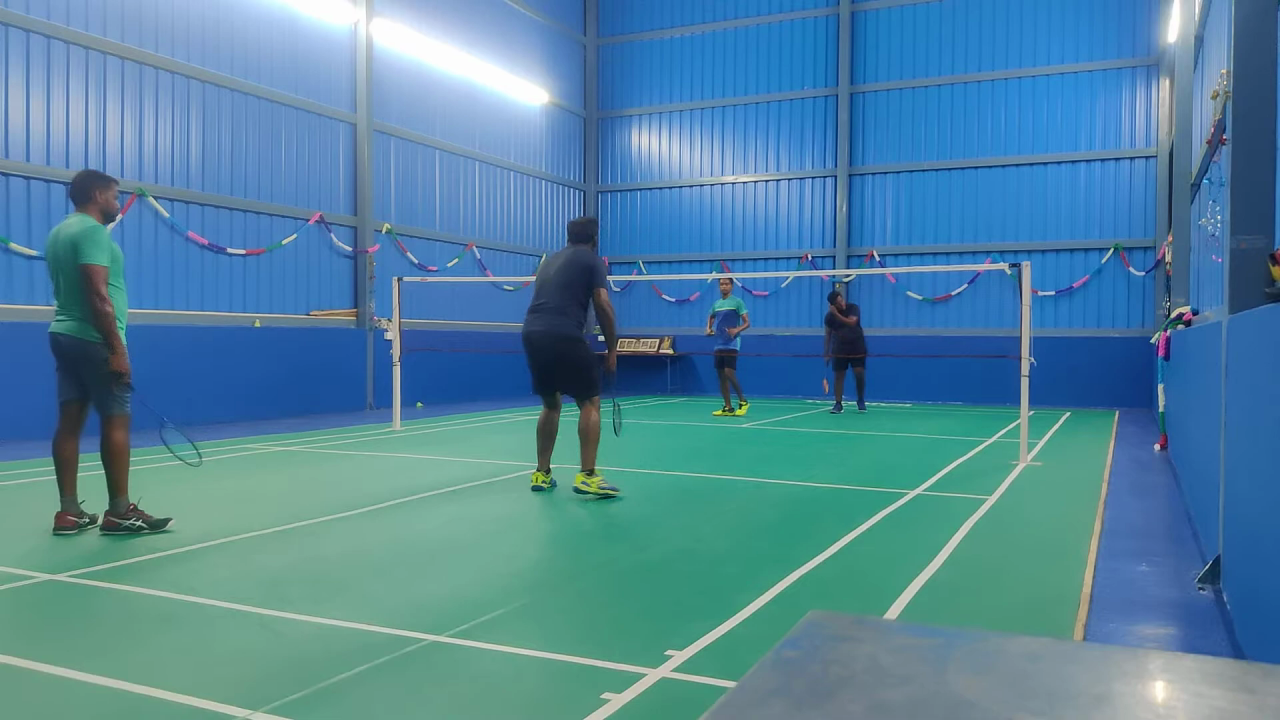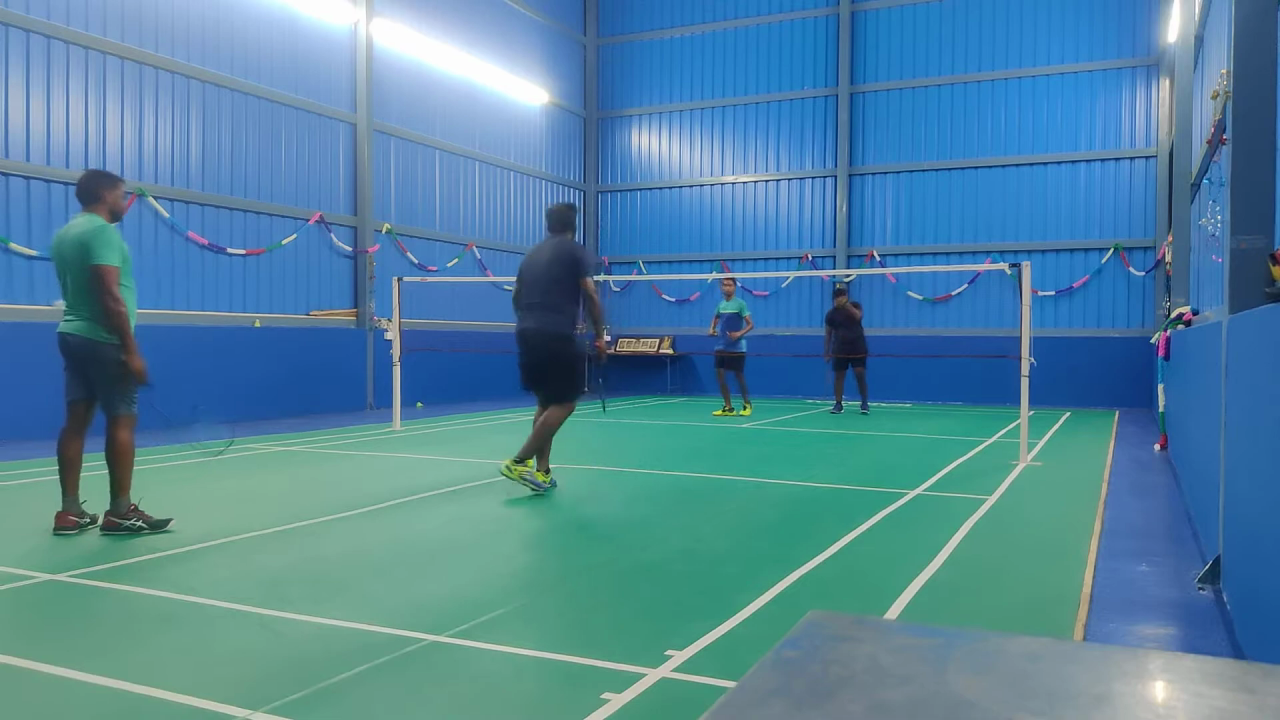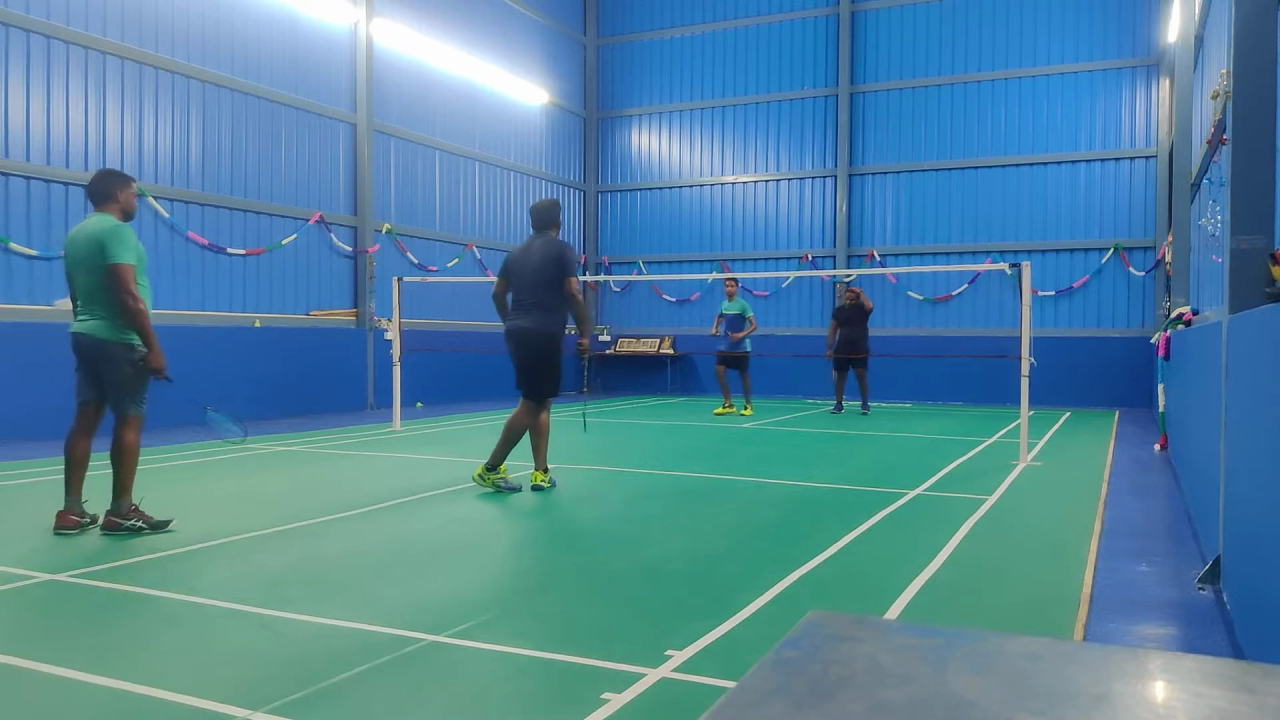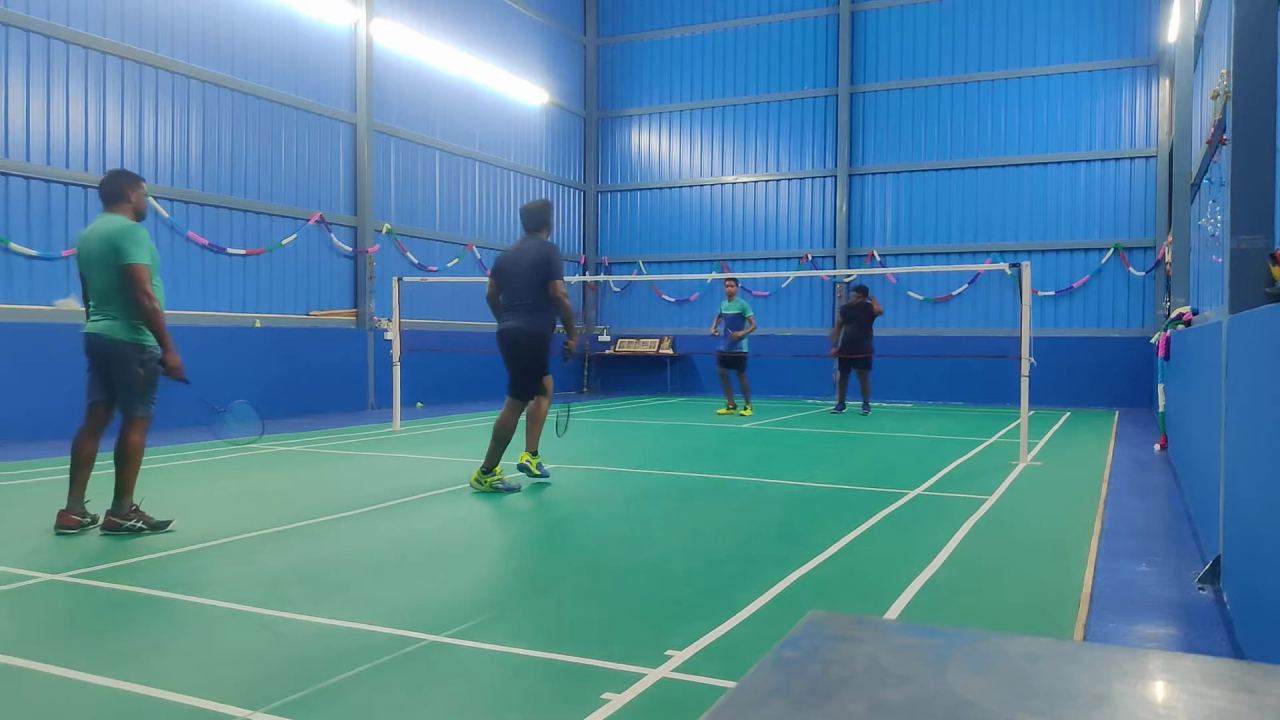
dt=0.2s
person 1, frame 1
left shoulder: (59, 232)
right shoulder: (91, 232)
right elbow: (97, 296)
right wrist: (117, 349)
left hip: (65, 336)
right hip: (93, 341)
left knee: (70, 422)
right knee: (116, 422)
left ankle: (69, 511)
right ankle: (120, 512)
person 1, frame 2
left shoulder: (65, 234)
right shoulder: (102, 232)
right elbow: (110, 296)
right wrist: (131, 349)
left hip: (73, 335)
right hip: (103, 341)
left knee: (76, 421)
right knee: (122, 422)
left ankle: (70, 511)
right ankle: (120, 512)
person 1, frame 3
left shoulder: (76, 234)
right shoulder: (117, 231)
right elbow: (128, 295)
right wrist: (153, 347)
left hip: (86, 336)
right hip: (118, 341)
left knee: (85, 420)
right knee: (129, 422)
left ankle: (72, 511)
right ankle: (121, 512)
person 1, frame 4
left shoulder: (88, 234)
right shoulder: (130, 231)
right elbow: (143, 295)
right wrist: (168, 347)
left hip: (99, 336)
right hip: (131, 341)
left knee: (94, 421)
right knee: (135, 423)
left ankle: (74, 510)
right ankle: (121, 512)
person 2, frame 1
left shoulder: (550, 261)
right shoulder: (591, 260)
right elbow: (603, 306)
right wrist: (612, 350)
left hip: (532, 334)
right hip: (563, 336)
left knee: (551, 405)
right knee: (590, 402)
left ankle: (542, 473)
right ankle: (588, 476)
person 2, frame 2
left shoulder: (532, 255)
right shoulder: (575, 251)
left elbow: (518, 298)
right elbow: (590, 295)
right wrist: (599, 335)
left hip: (527, 333)
right hip: (556, 335)
left knee: (547, 403)
right knee: (565, 404)
left ankle: (541, 472)
right ankle: (520, 461)
person 2, frame 3
left shoulder: (515, 254)
right shoulder: (562, 249)
left elbow: (497, 295)
right elbow: (573, 294)
right wrist: (584, 333)
left hip: (517, 332)
right hip: (544, 335)
left knee: (542, 401)
right knee: (531, 404)
left ankle: (541, 471)
right ankle: (491, 469)
person 2, frame 4
left shoulder: (506, 255)
right shoulder: (549, 251)
left elbow: (491, 296)
right elbow: (559, 295)
right wrist: (571, 334)
left hip: (509, 331)
right hip: (533, 334)
left knee: (545, 386)
right knee: (516, 402)
left ankle: (531, 457)
right ankle: (486, 473)
